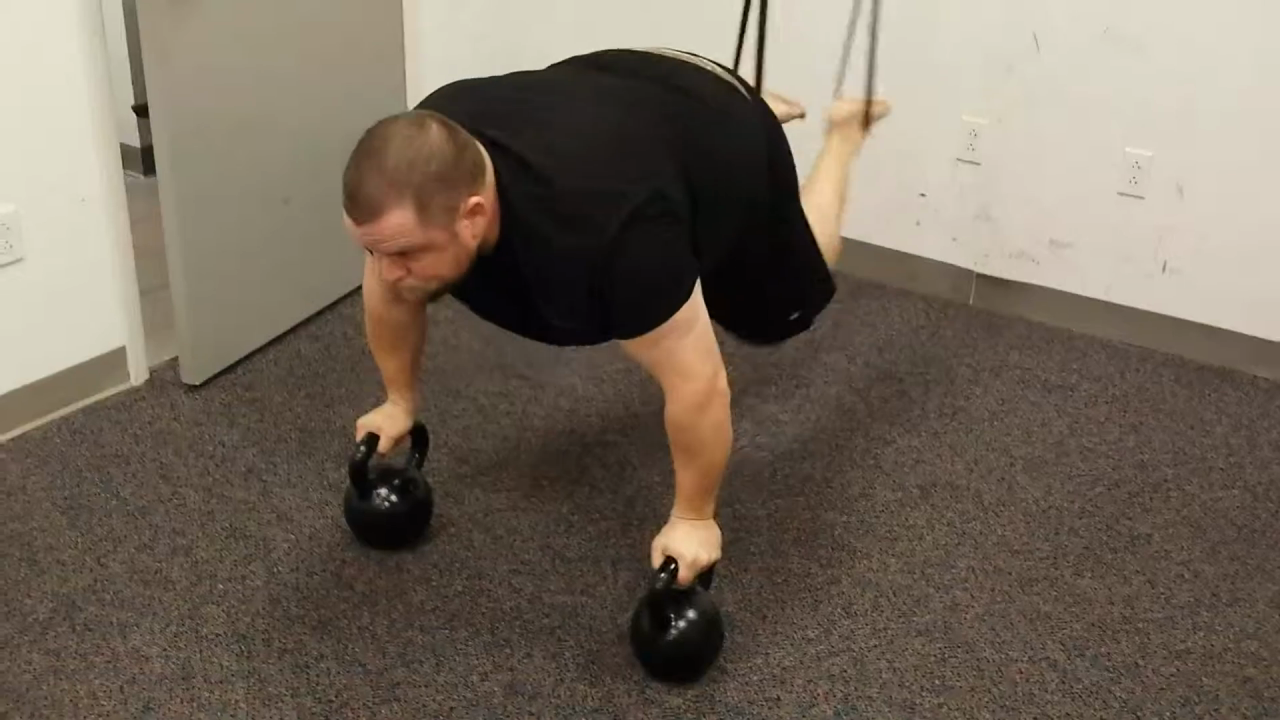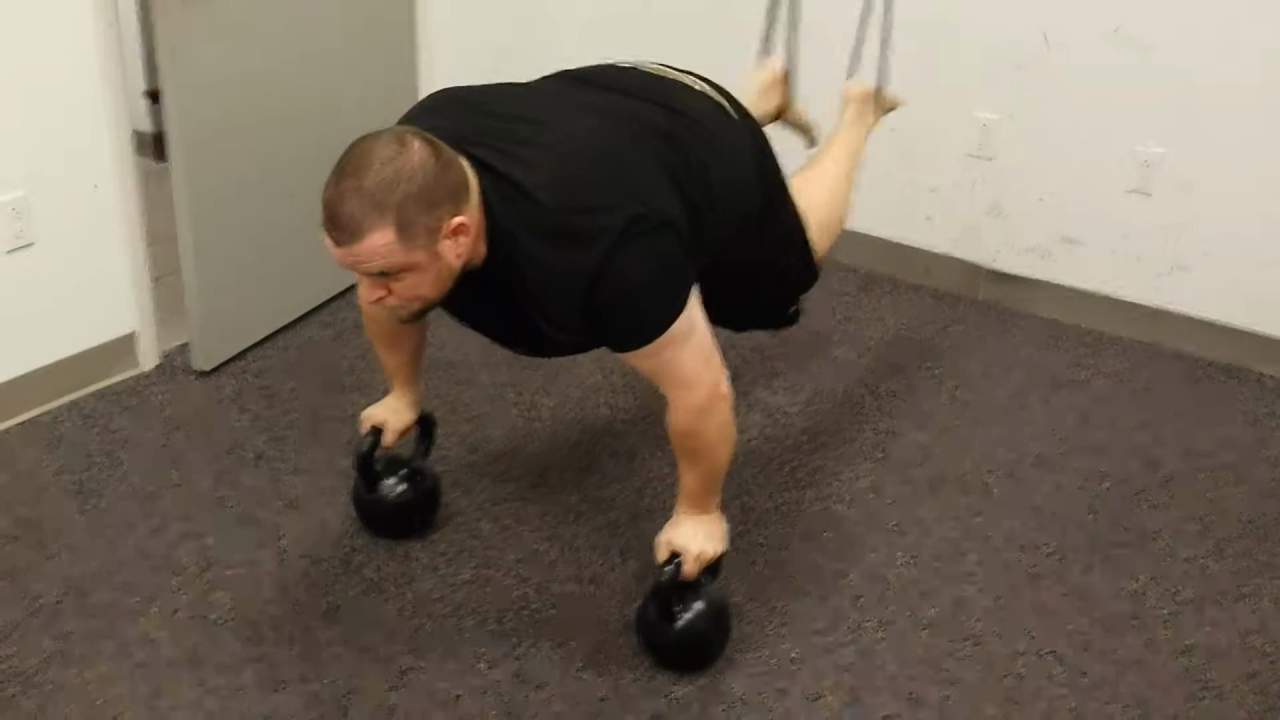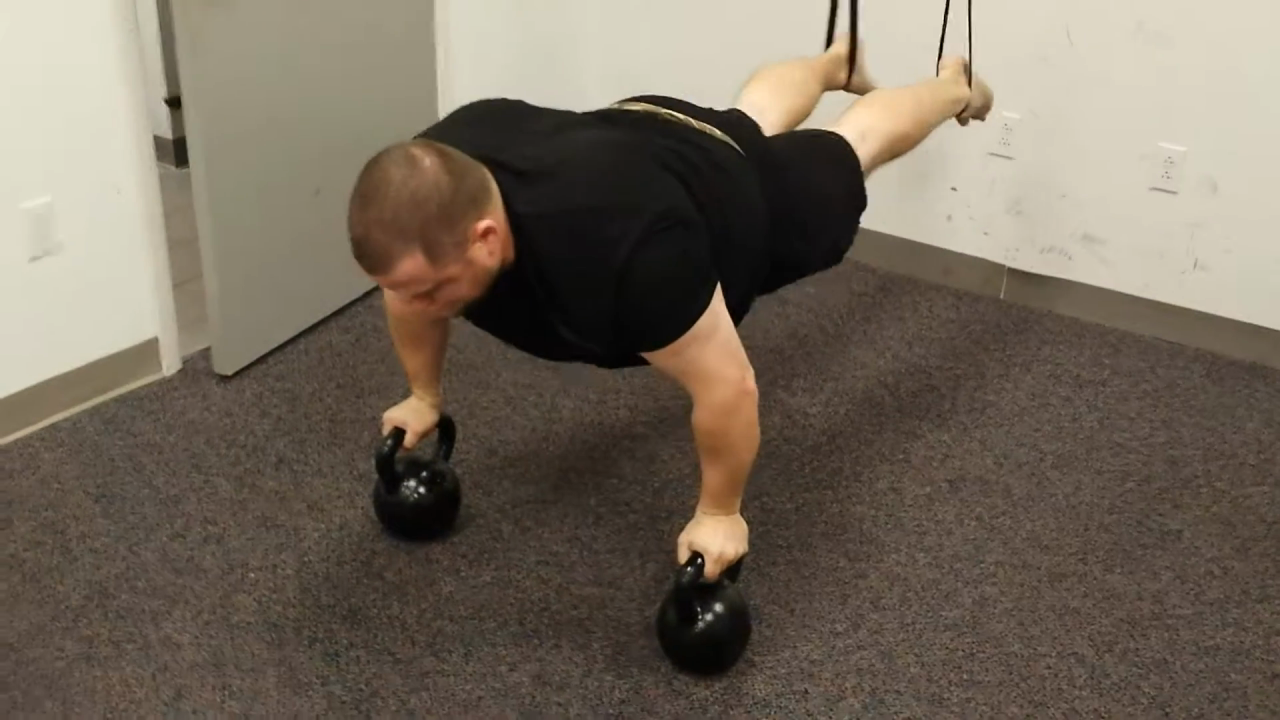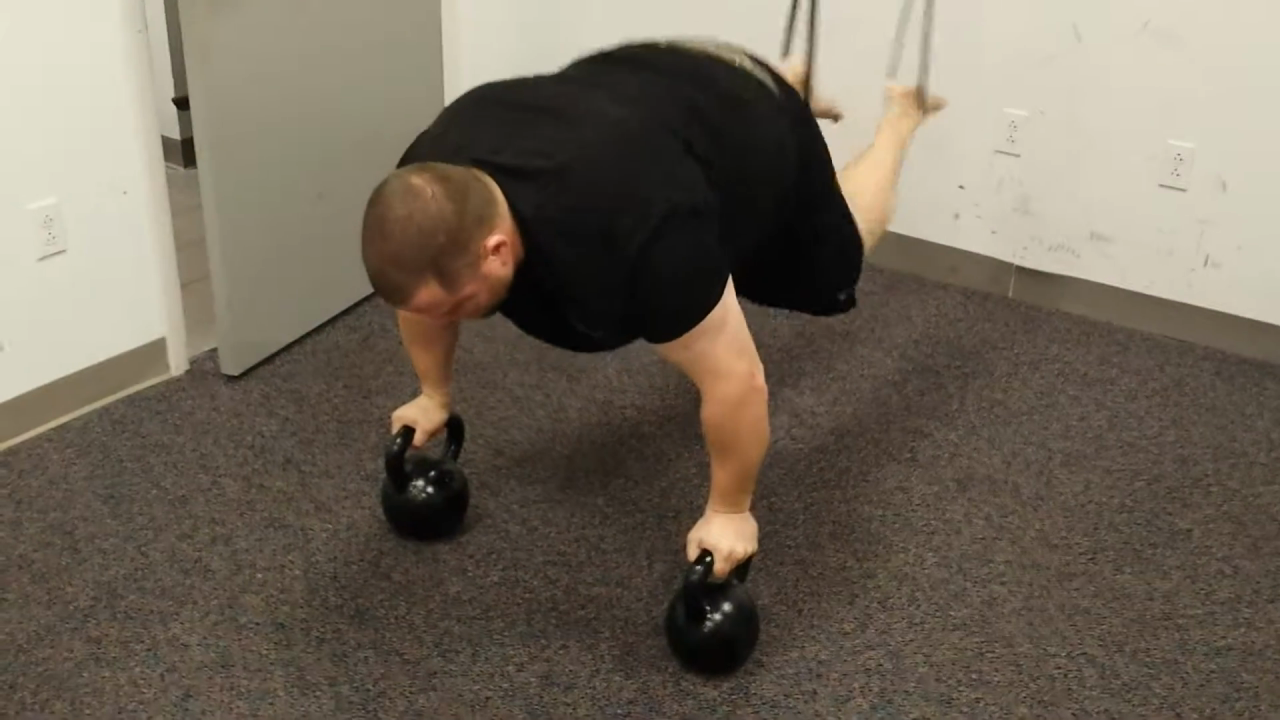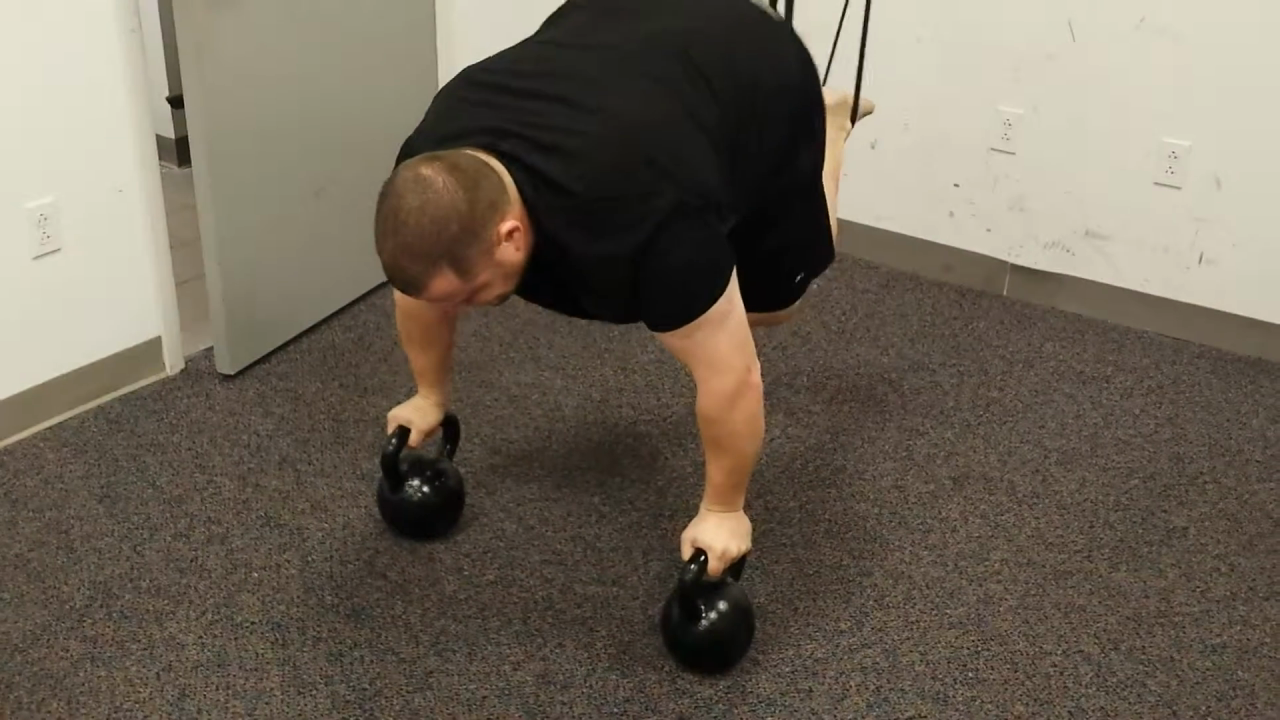
dt=0.5s
person 1, frame 1
left shoulder: (599, 230)
right shoulder: (418, 166)
left elbow: (698, 384)
right elbow: (389, 288)
left wrist: (694, 520)
right wrist: (399, 402)
left hip: (730, 146)
left knee: (785, 307)
left ankle: (844, 132)
right ankle: (752, 107)
person 1, frame 2
left shoulder: (592, 249)
right shoulder: (414, 165)
left elbow: (702, 388)
right elbow: (384, 289)
left wrist: (699, 514)
right wrist: (404, 395)
left hip: (707, 150)
left knee: (791, 253)
left ankle: (859, 113)
right ankle: (767, 93)
person 1, frame 3
left shoulder: (619, 248)
right shoulder: (428, 191)
left elbow: (728, 388)
right elbow: (410, 291)
left wrist: (719, 514)
right wrist: (423, 397)
left hip: (746, 199)
right hip: (645, 133)
left knee: (856, 140)
right knee: (755, 116)
left ankle: (952, 88)
right ankle: (834, 62)
person 1, frame 4
left shoulder: (629, 241)
right shoulder: (432, 180)
left elbow: (736, 382)
right elbow: (426, 292)
left wrist: (728, 514)
right wrist: (434, 396)
left hip: (757, 130)
left knee: (821, 280)
left ankle: (899, 114)
right ankle: (792, 88)
person 1, frame 5
left shoulder: (634, 220)
right shoulder: (433, 164)
left elbow: (731, 376)
right elbow: (421, 283)
left wrist: (723, 512)
right wrist: (429, 396)
left knee: (769, 304)
left ankle: (832, 121)
